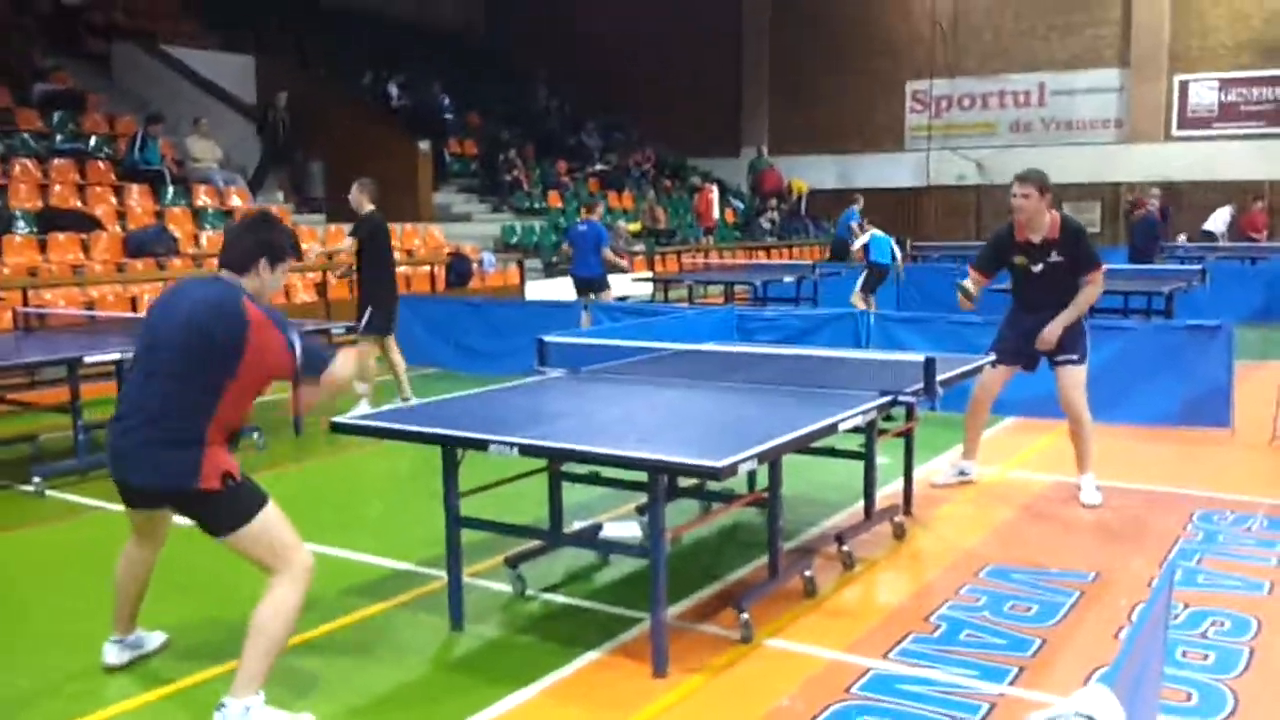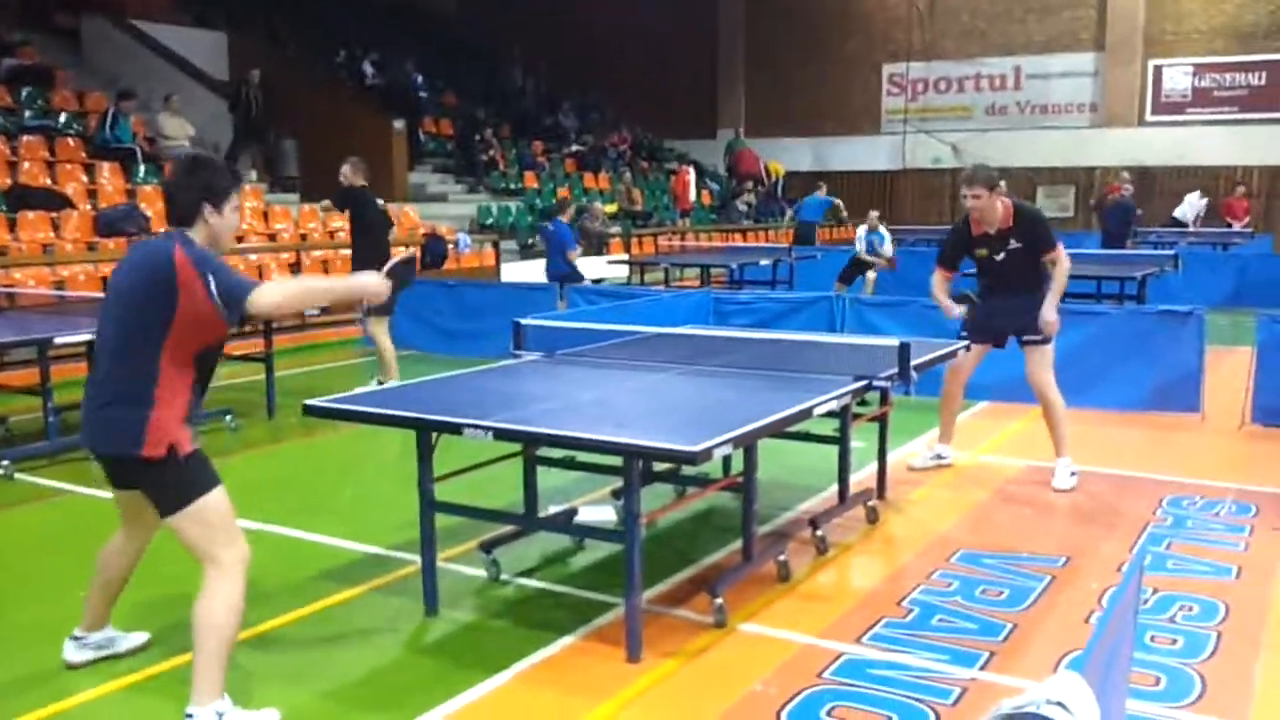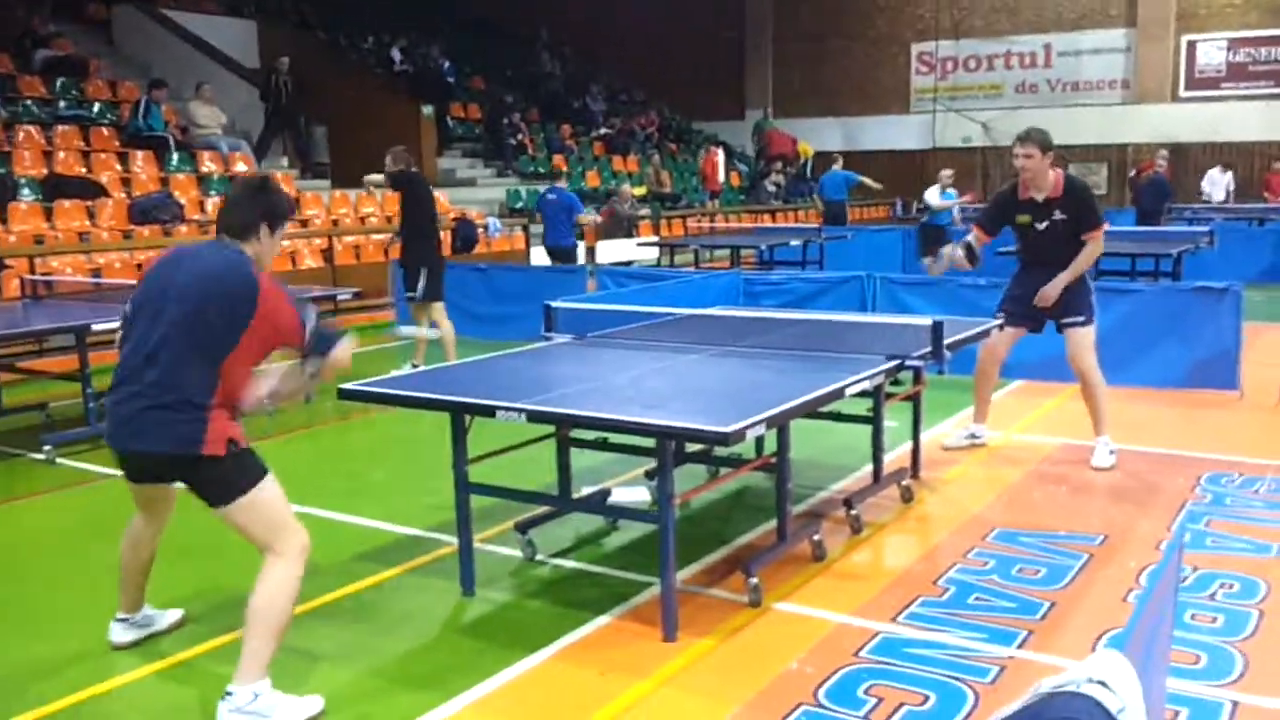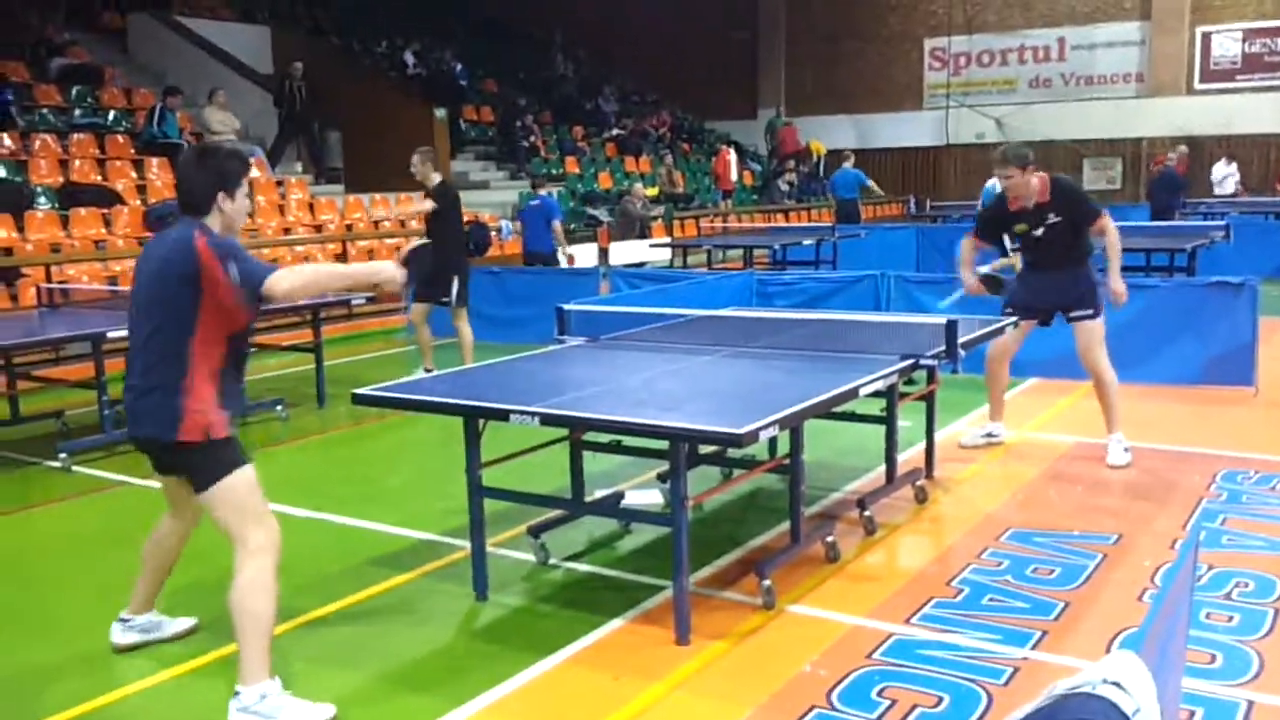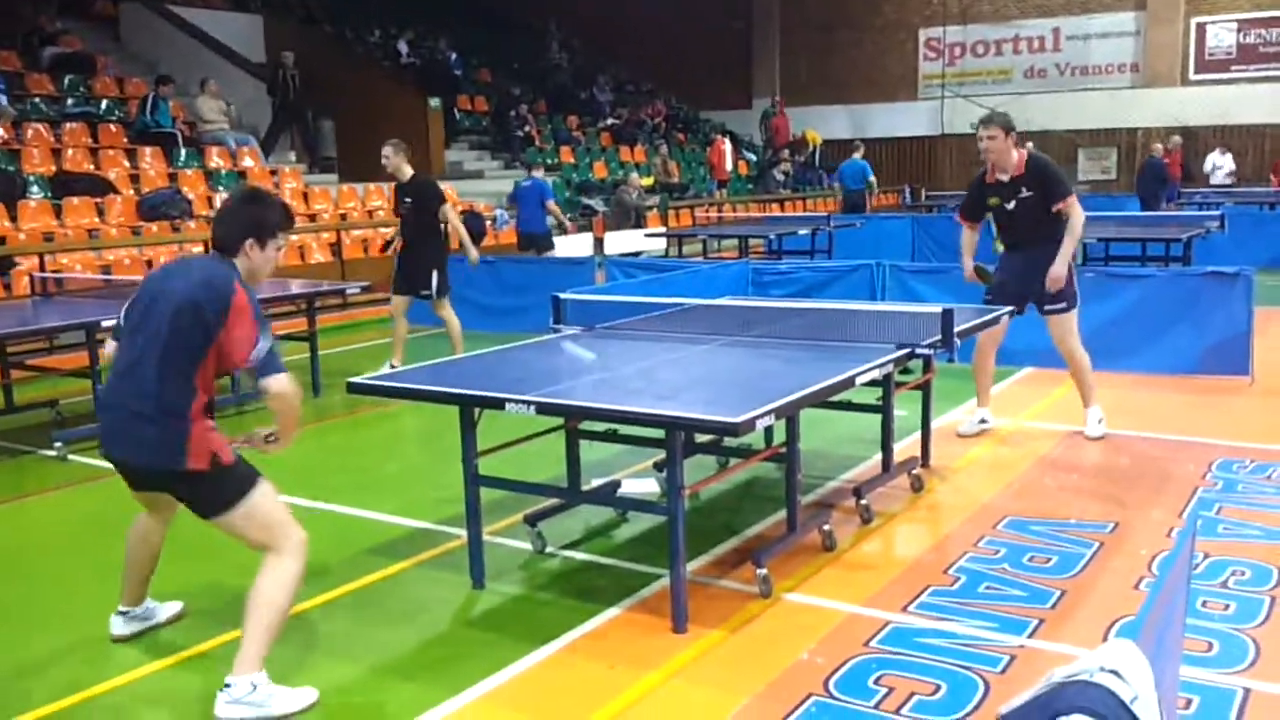
dt=0.4s
person 1, frame 1
left shoulder: (177, 295)
right shoulder: (251, 315)
right elbow: (331, 374)
right wrist: (356, 359)
left hip: (127, 451)
right hip: (190, 466)
left knee: (146, 536)
right knee: (293, 567)
left ankle: (122, 640)
person 1, frame 2
left shoulder: (146, 255)
right shoulder: (186, 261)
left elbow: (127, 330)
right elbow: (262, 299)
right wrist: (356, 286)
left hip: (106, 421)
right hip: (151, 432)
left knee: (137, 527)
right knee: (228, 557)
left ankle: (89, 635)
person 1, frame 3
left shoulder: (174, 261)
right shoulder: (258, 284)
left elbow: (131, 337)
right elbow: (338, 352)
right wrist: (294, 373)
left hip: (127, 421)
right hip: (195, 433)
left knee: (151, 514)
right knee: (288, 547)
left ankle: (130, 618)
person 1, frame 4
left shoulder: (165, 246)
right shoulder: (205, 247)
right elbow: (280, 284)
left wrist: (225, 312)
right wrist: (375, 272)
left hip: (149, 411)
right hip: (189, 418)
left knee: (182, 513)
right knee: (259, 540)
left ankle: (135, 619)
person 1, frame 5
left shoulder: (167, 273)
right shoulder: (232, 292)
left elbow: (115, 351)
right elbow: (279, 387)
right wrist: (285, 431)
left hip: (119, 428)
right hip: (179, 444)
left knee: (158, 508)
right knee: (288, 543)
left ankle: (130, 611)
person 2, frame 1
left shoulder: (1073, 233)
right shoulder: (1004, 238)
left elbow: (1095, 284)
right elbow: (976, 279)
left wrist: (1059, 324)
right wrist: (967, 292)
left hip: (1064, 323)
right hip: (1021, 320)
left knee: (1073, 401)
right knee: (981, 392)
left ankle: (1087, 479)
right ankle: (966, 465)
person 2, frame 2
left shoulder: (1029, 218)
right shoulder: (961, 232)
left elbow: (1060, 263)
right elbow: (941, 275)
left wrist: (1050, 306)
right wrist: (946, 303)
left hip: (1031, 302)
right hip: (988, 303)
left knee: (1041, 381)
right knee: (953, 373)
left ankle: (1064, 462)
right ankle: (942, 449)
person 2, frame 3
left shoulder: (1076, 191)
right shoulder: (1008, 198)
left elbow: (1095, 244)
right elbow: (978, 237)
left wrist: (1059, 283)
right wrist: (959, 252)
left hip: (1069, 282)
right hip: (1027, 281)
left knee: (1083, 362)
right knee: (989, 354)
left ankle: (1103, 441)
right ankle: (977, 428)
person 2, frame 4
left shoulder: (1066, 191)
right shoulder: (999, 207)
left elbow: (1107, 230)
right elbow: (970, 242)
left wrist: (1115, 277)
right wrist: (967, 273)
left hip: (1075, 276)
right hip: (1033, 278)
left knee: (1093, 357)
right knee: (997, 353)
left ankle: (1116, 439)
right ankle: (995, 426)
person 2, frame 5
left shoulder: (1041, 168)
right shoulder: (982, 184)
left elbow: (1076, 215)
right elbow: (970, 226)
left wrist: (1061, 262)
right wrist: (967, 261)
left hip: (1050, 262)
right hip: (1012, 262)
left knee: (1067, 344)
right knee: (985, 338)
left ankle: (1092, 411)
right ankle: (983, 413)
person 3, frame 1
left shoulder: (368, 220)
right shoulder: (374, 220)
left elbow: (346, 246)
left wrist: (323, 252)
right wrist: (351, 270)
left hip: (377, 293)
right hip: (382, 292)
left knee: (367, 345)
right knee: (389, 346)
left ankle: (365, 402)
right ankle: (406, 397)
person 3, frame 2
left shoulder: (353, 193)
right shoulder: (377, 201)
left elbow: (325, 206)
right elbow: (390, 231)
left hip: (371, 271)
right hip: (382, 270)
left knee: (375, 329)
right knee: (381, 328)
left ankle: (394, 381)
right ankle: (382, 381)
person 3, frame 3
left shoulder: (410, 178)
right shoulder: (418, 183)
left elbow: (371, 179)
left wrist: (367, 183)
right wrist: (402, 234)
left hip: (425, 259)
right hip: (421, 257)
left knee: (437, 314)
right knee: (419, 312)
left ankle: (452, 365)
right ankle: (417, 364)
person 3, frame 4
left shoulder: (446, 191)
right shoulder: (431, 192)
left elbow: (423, 207)
left wrist: (394, 213)
right wrist: (419, 242)
left hip: (452, 264)
right hip: (430, 264)
left knee: (459, 318)
right knee: (416, 317)
right ankle: (428, 369)
person 3, frame 5
left shoulder: (425, 184)
right shoulder: (398, 188)
left elbow: (449, 215)
left wrist: (469, 247)
right wrist: (398, 237)
left hip: (431, 257)
right hip: (409, 257)
left knee: (442, 309)
right knee: (397, 310)
right ankle: (395, 364)
